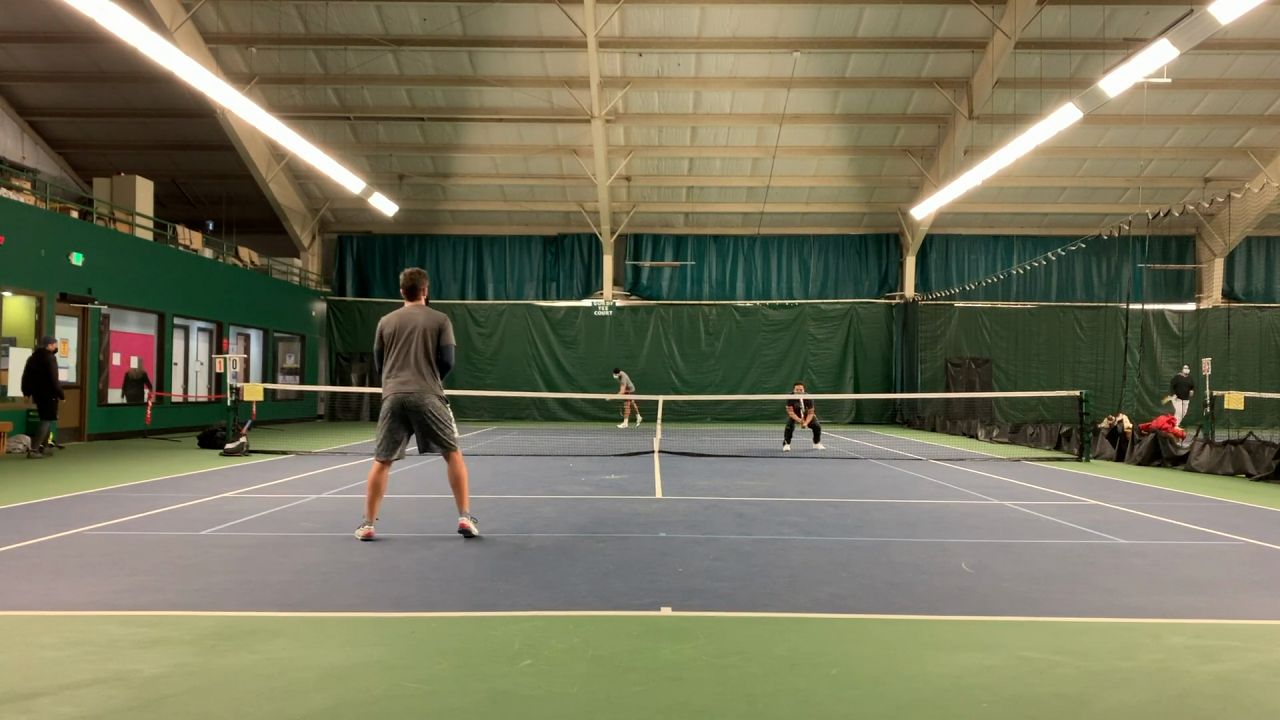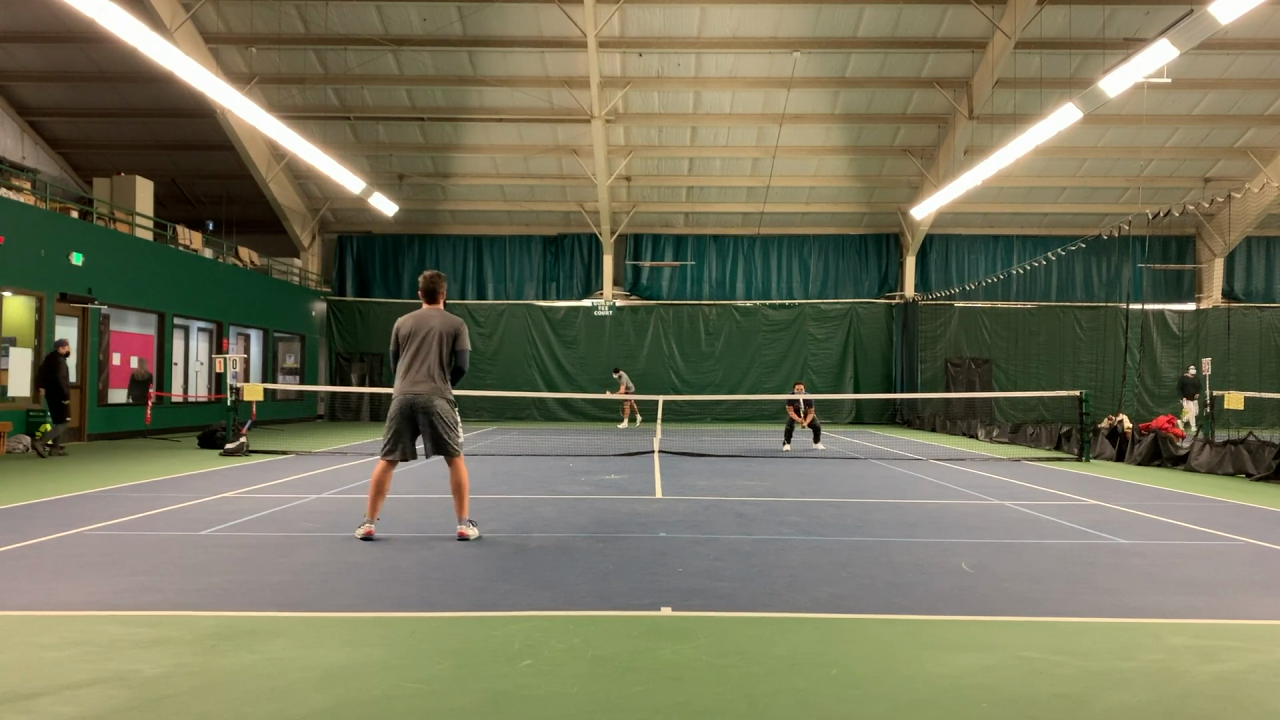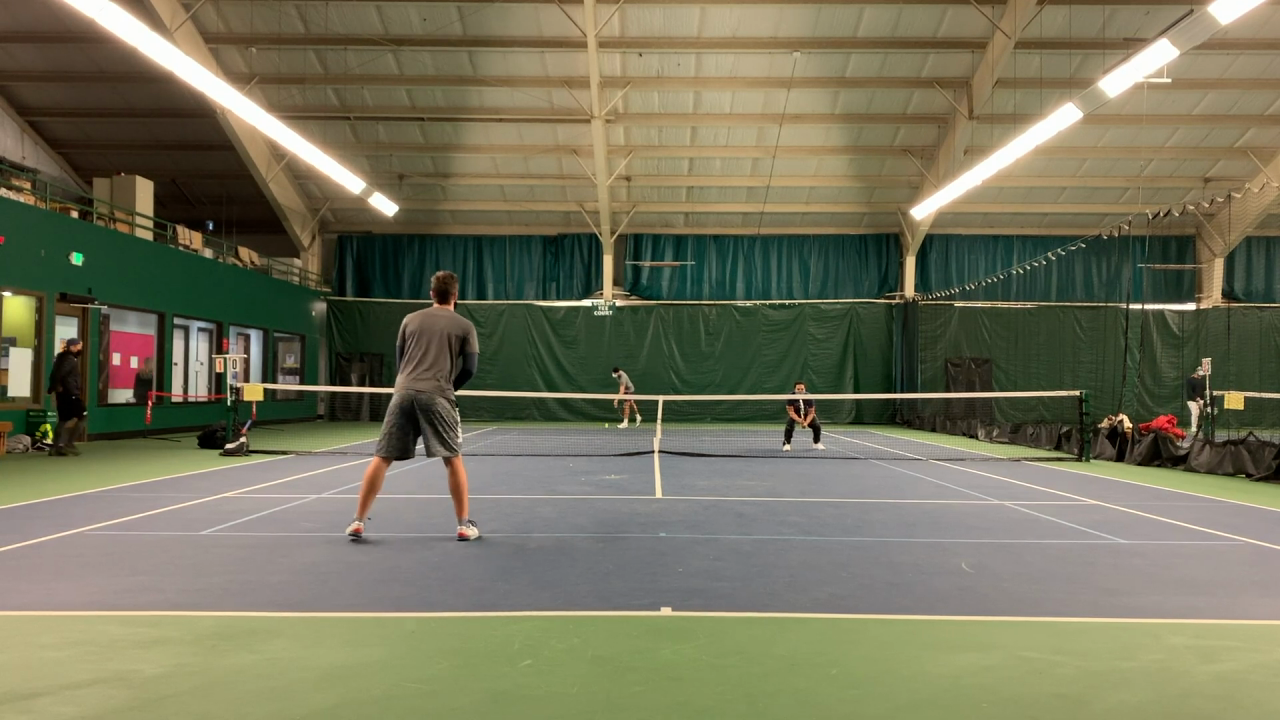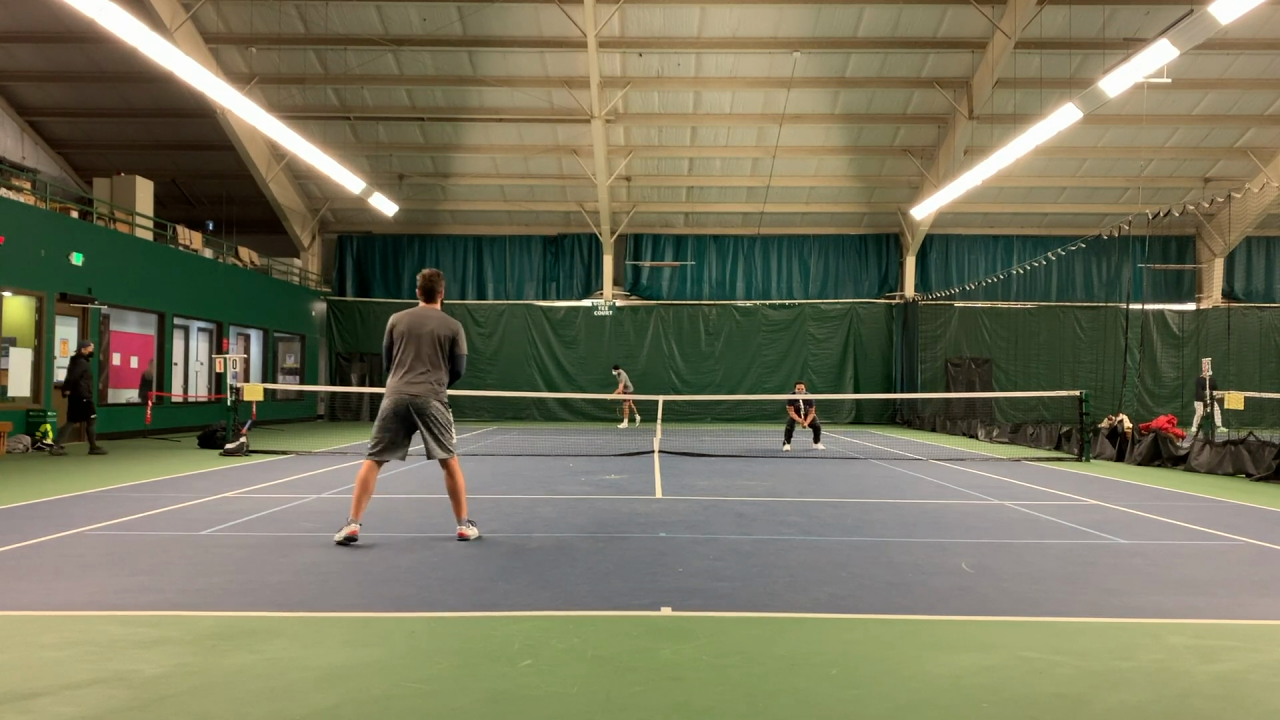
dt=0.2s
person 1, frame 1
left shoulder: (386, 322)
right shoulder: (440, 320)
left elbow: (378, 364)
right elbow: (447, 361)
left hip: (393, 396)
right hip: (428, 396)
left knee: (382, 461)
right knee: (453, 455)
left ankle: (368, 524)
right ankle: (464, 517)
person 1, frame 2
left shoulder: (402, 323)
right shoulder: (456, 324)
left elbow: (394, 362)
right elbow: (462, 366)
left hip: (402, 396)
right hip: (436, 398)
left knee: (387, 461)
right knee: (455, 460)
left ankle: (369, 523)
right ankle: (464, 524)
person 1, frame 3
left shoulder: (410, 320)
right shoulder: (465, 326)
right elbow: (470, 369)
left hip: (404, 393)
right hip: (437, 397)
left knee: (382, 458)
right knee: (453, 460)
left ankle: (359, 521)
right ankle: (464, 525)
person 1, frame 4
left shoulder: (396, 320)
right shoulder: (453, 327)
left elbow: (387, 362)
right elbow: (458, 370)
left hip: (396, 396)
right hip: (431, 399)
left knee: (373, 460)
right knee: (450, 461)
left ankle: (353, 524)
right ankle: (463, 525)
